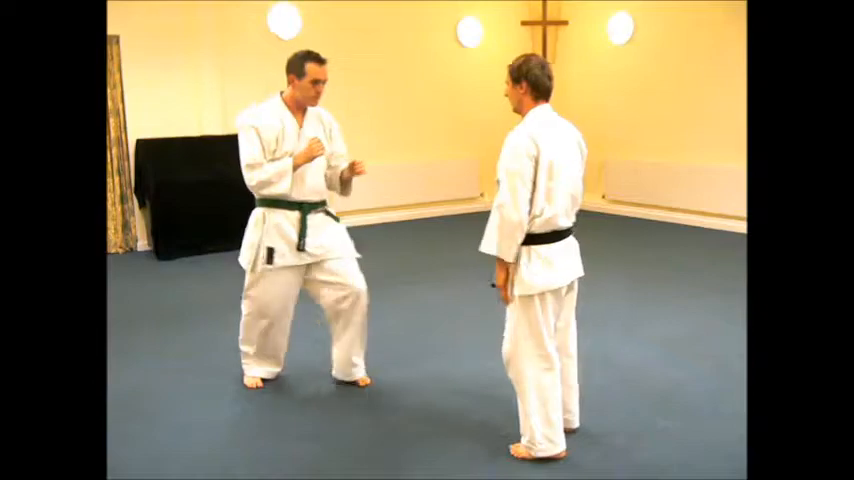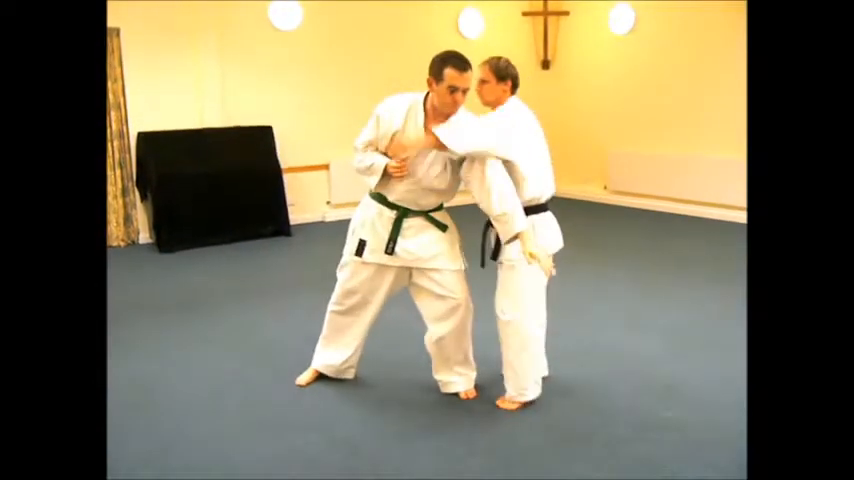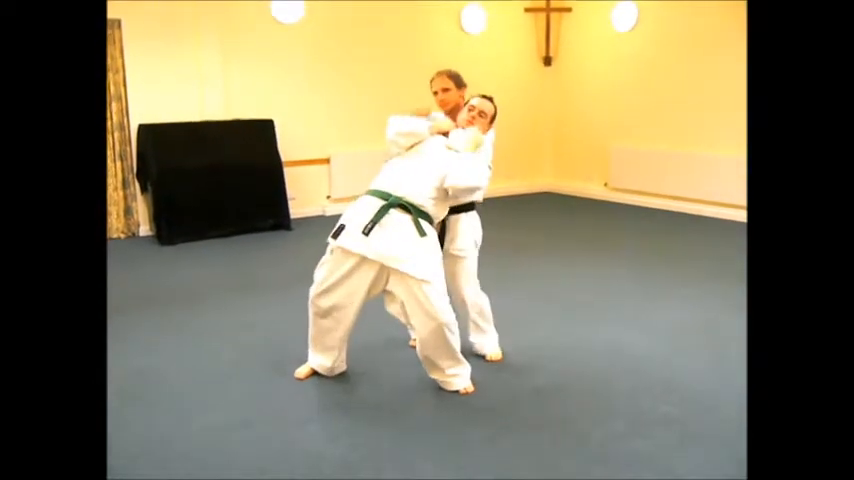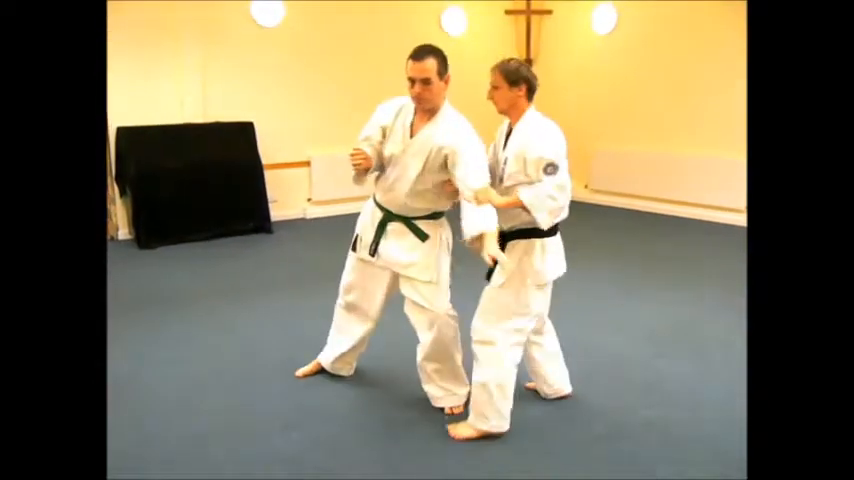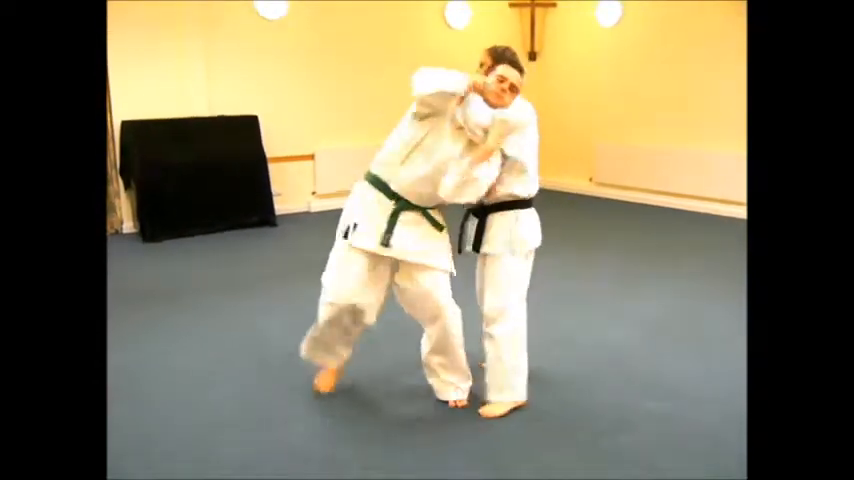
dt=1s
person 1, frame 1
left shoulder: (523, 137)
right shoulder: (570, 131)
left elbow: (512, 208)
left wrist: (503, 262)
left hip: (536, 256)
right hip: (565, 249)
left knee: (529, 351)
right knee: (561, 343)
left ankle: (545, 441)
right ankle: (565, 416)
person 1, frame 2
left shoulder: (513, 116)
right shoulder: (502, 118)
left elbow: (476, 137)
left hip: (529, 228)
left knee: (516, 308)
right knee: (522, 305)
left ankle: (522, 386)
right ankle: (532, 367)
person 1, frame 3
left shoulder: (481, 131)
right shoulder: (430, 123)
right elbow: (398, 134)
left hip: (459, 221)
left knee: (466, 289)
left ankle: (486, 341)
person 1, frame 4
left shoulder: (544, 133)
right shoulder: (507, 131)
left elbow: (554, 191)
right elbow: (493, 176)
left wrist: (505, 201)
left hip: (532, 247)
right hip: (519, 242)
left knee: (494, 330)
right knee: (531, 321)
left ankle: (488, 418)
right ankle: (553, 383)
person 1, frame 5
left shoulder: (518, 112)
left hip: (511, 221)
right hip: (492, 217)
left knee: (501, 306)
right knee: (492, 296)
left ankle: (509, 391)
right ankle: (510, 359)
person 2, frame 1
left shoulder: (324, 120)
right shoulder: (257, 120)
left elbow: (331, 175)
right elbow: (255, 178)
left wrist: (346, 173)
right wrist: (296, 160)
left hip: (320, 222)
right hip: (276, 225)
left knee: (351, 292)
right knee: (267, 304)
left ankle: (349, 367)
right ankle: (259, 365)
person 2, frame 2
right shoulder: (393, 110)
left elbow: (494, 186)
right elbow: (362, 152)
left wrist: (522, 237)
right wrist: (385, 166)
left hip: (428, 227)
right hip: (380, 218)
left knee: (452, 304)
right knee: (352, 296)
left ankle: (456, 376)
right ankle: (327, 362)
person 2, frame 3
left shoulder: (476, 165)
right shoulder: (425, 135)
left elbow: (458, 181)
right elbow: (395, 129)
left wrist: (468, 145)
right wrist: (435, 127)
left hip: (413, 234)
right hip: (367, 217)
left knee: (434, 314)
right knee: (327, 295)
left ankle: (453, 374)
right ankle: (324, 361)
person 2, frame 4
left shoulder: (458, 134)
right shoulder: (391, 110)
left elbow: (476, 189)
right elbow: (371, 152)
left wrist: (486, 237)
right wrist: (364, 162)
left hip: (423, 234)
right hip: (378, 220)
left knee: (435, 315)
right knee: (355, 297)
left ankle: (449, 391)
right ankle: (334, 358)
person 2, frame 5
left shoulder: (490, 147)
right shoulder: (449, 97)
left elbow: (455, 192)
right elbow: (423, 87)
left wrist: (485, 153)
right wrist: (472, 83)
left hip: (420, 223)
right hip: (374, 204)
left knee: (438, 308)
right knee: (347, 294)
left ankle: (453, 384)
right ankle: (329, 355)
